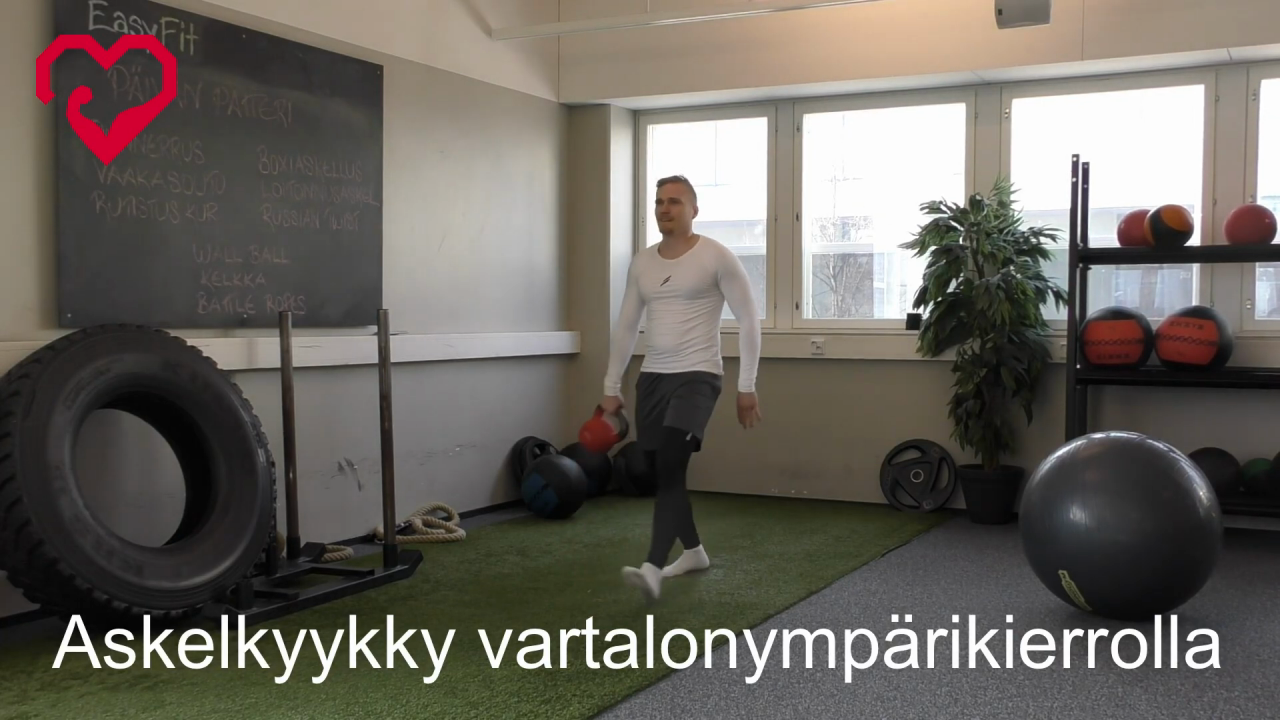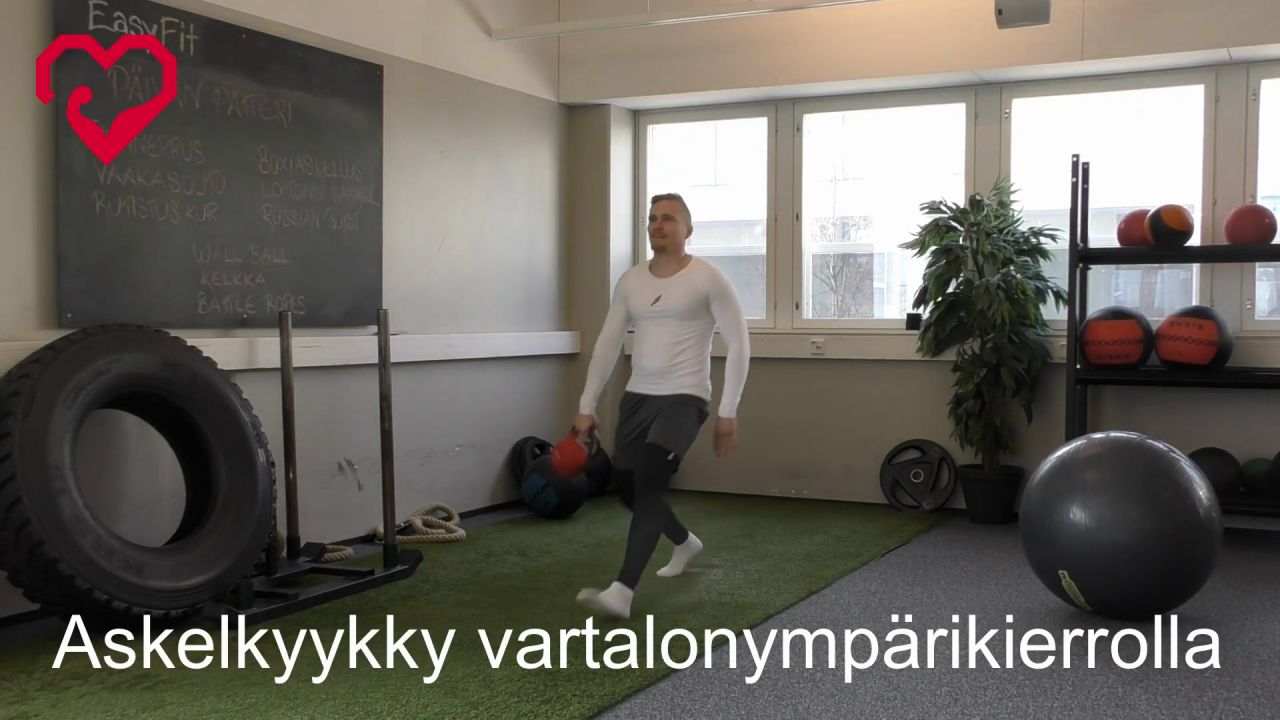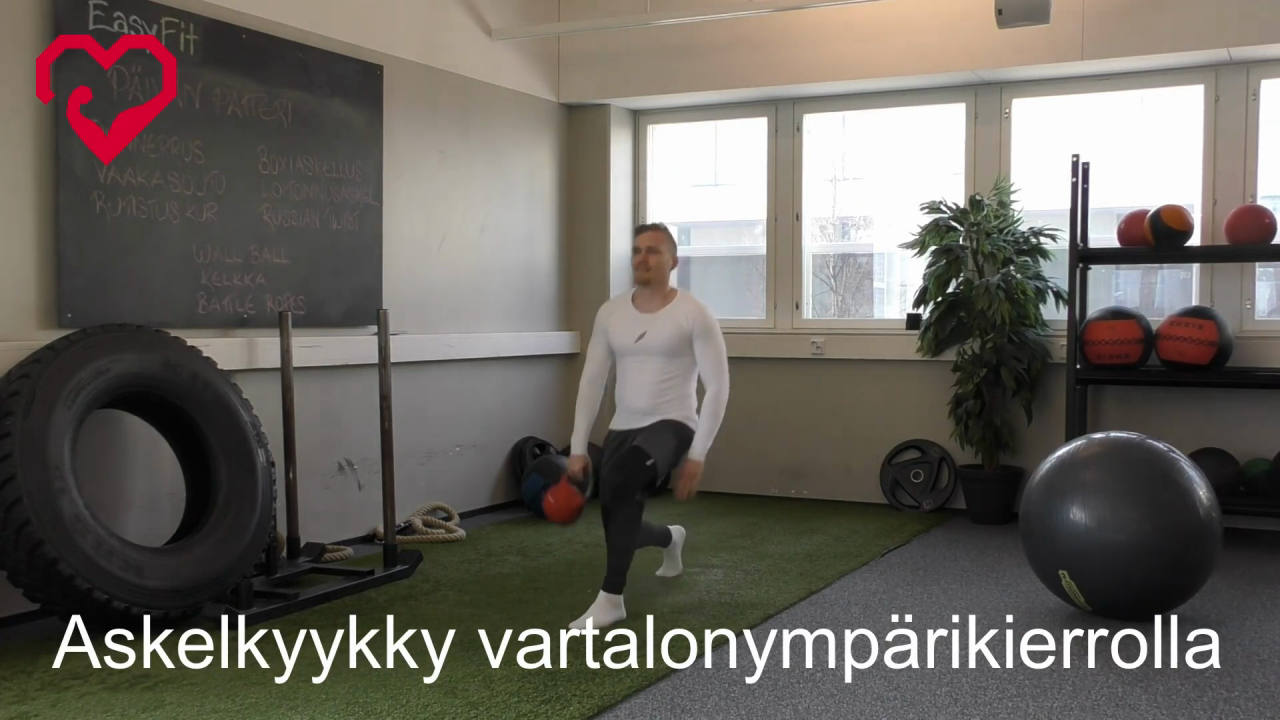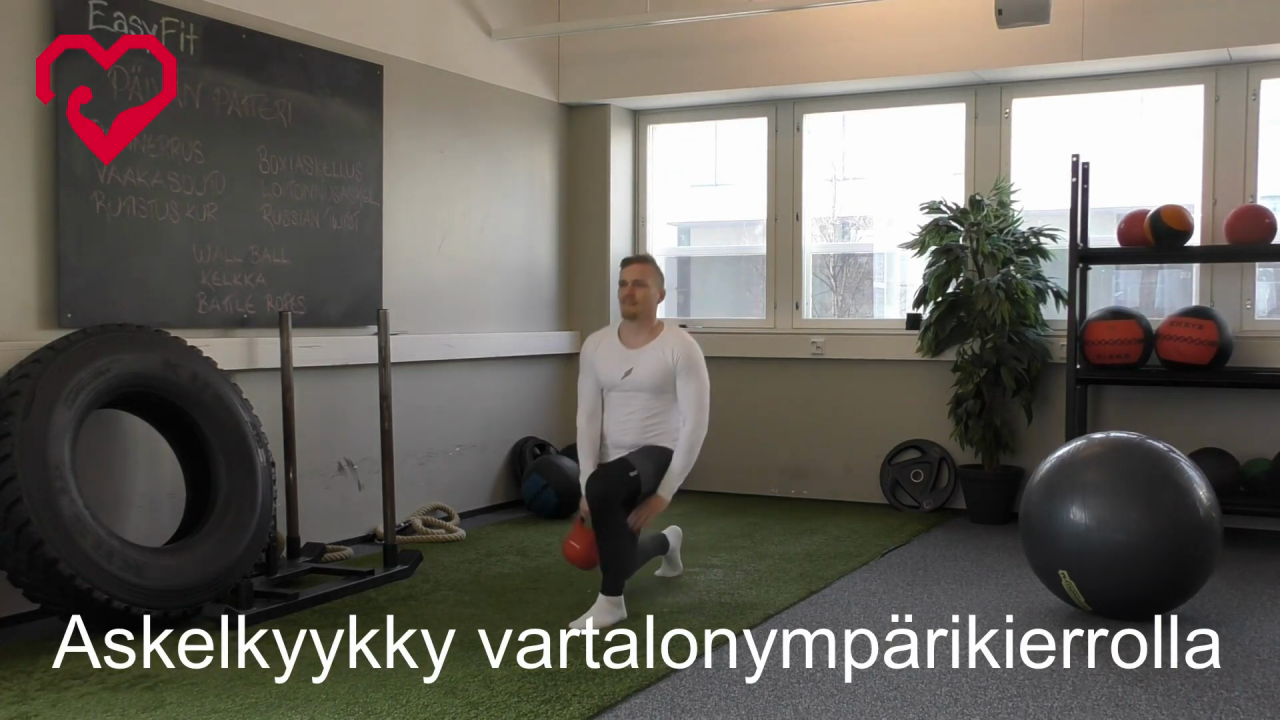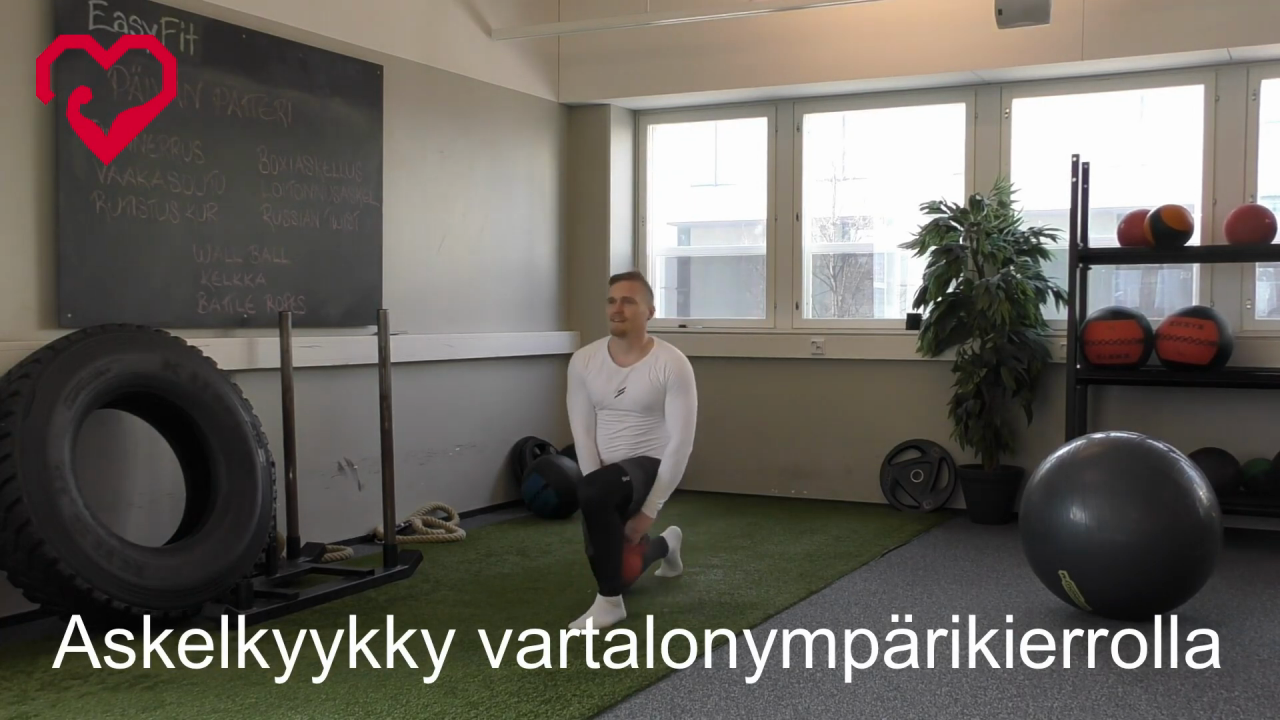
dt=0.2s
person 1, frame 1
left shoulder: (716, 257)
right shoulder: (641, 262)
left elbow: (749, 320)
right elbow: (625, 326)
left wrist: (746, 386)
right wrist: (611, 387)
left hip: (696, 376)
right hip: (652, 377)
left knee: (669, 467)
right knee: (661, 472)
left ankle: (652, 567)
right ankle: (693, 550)
person 1, frame 2
left shoulder: (708, 277)
right shoulder: (630, 280)
left elbow: (739, 345)
right elbow: (608, 343)
left wrist: (727, 413)
right wrist: (587, 406)
left hip: (684, 398)
right hip: (637, 397)
left knee: (648, 485)
right knee: (632, 493)
left ankle: (622, 591)
right ankle: (686, 542)
person 1, frame 3
left shoulder: (694, 313)
right shoulder: (610, 312)
left elbow: (718, 385)
right elbow: (592, 379)
left wrist: (697, 455)
right wrist: (578, 446)
left hip: (671, 426)
right hip: (623, 429)
left knee: (618, 484)
right knee: (618, 523)
left ankle: (610, 599)
right ankle: (670, 538)
person 1, frame 4
left shoulder: (680, 347)
right shoulder: (595, 345)
left elbow: (695, 424)
right elbow: (587, 416)
left wrist: (663, 493)
right wrist: (586, 486)
left hip: (657, 454)
right hip: (612, 457)
left knee: (603, 489)
left ankle: (610, 601)
right ankle: (667, 542)
person 1, frame 5
left shoulder: (672, 364)
right shoulder: (583, 361)
left elbow: (681, 442)
right elbow: (583, 434)
left wrist: (649, 510)
right wrist: (599, 501)
left hip: (649, 466)
right hip: (604, 471)
left knee: (592, 493)
left ankle: (609, 602)
right ankle: (666, 543)
